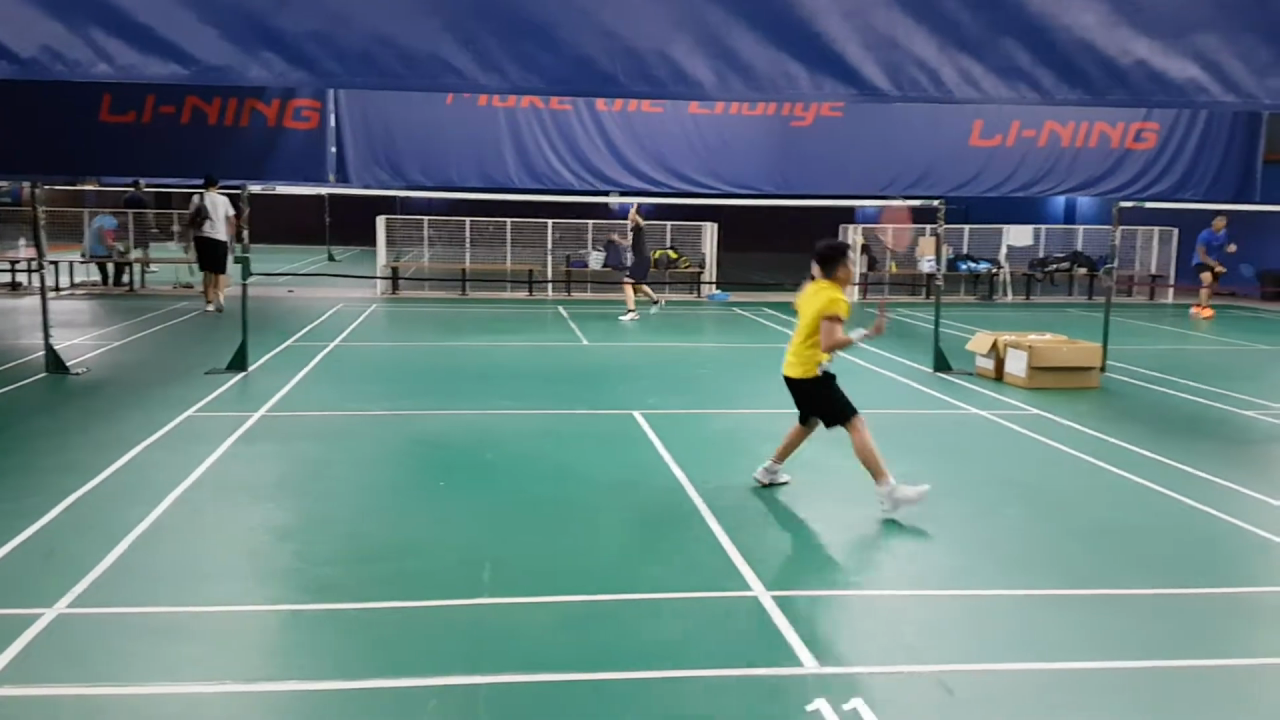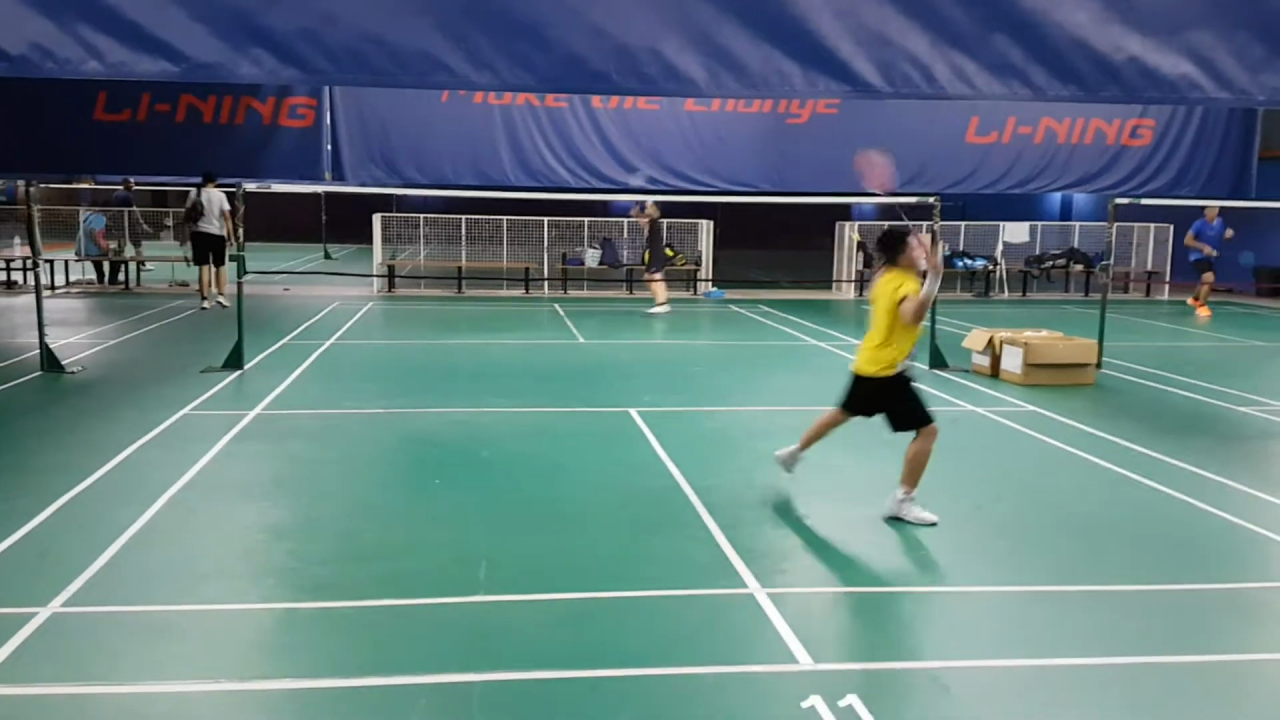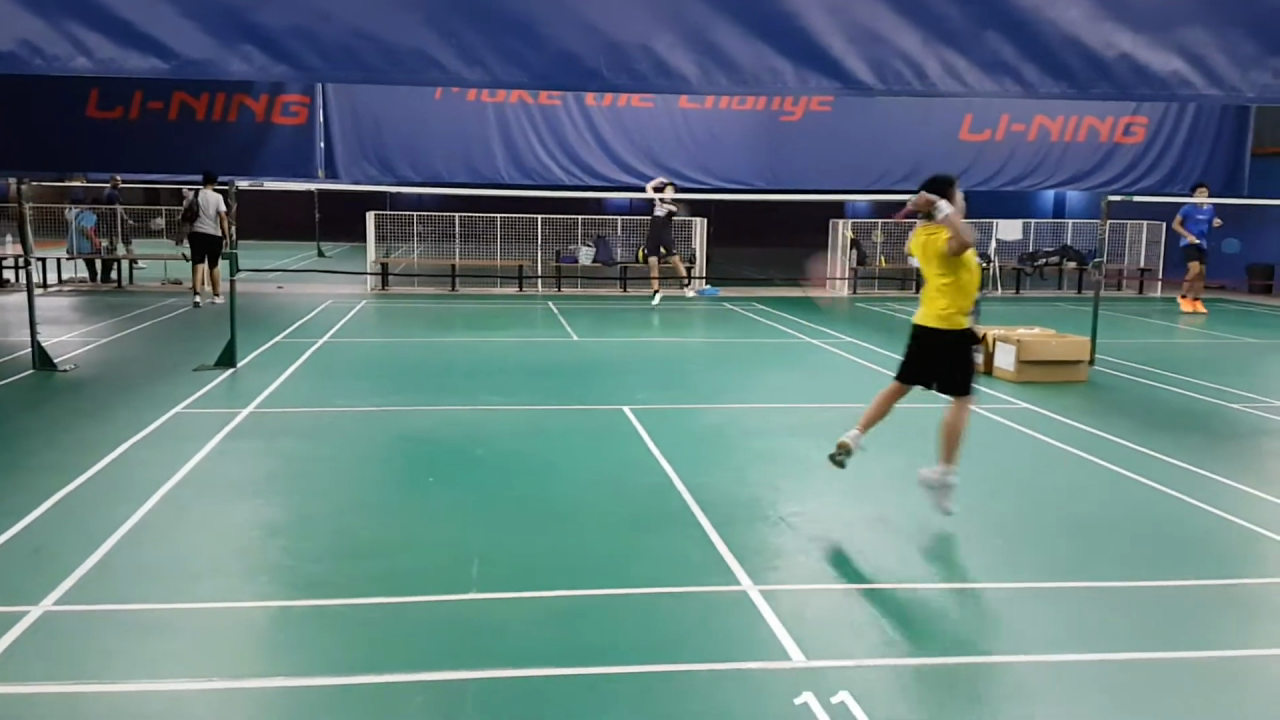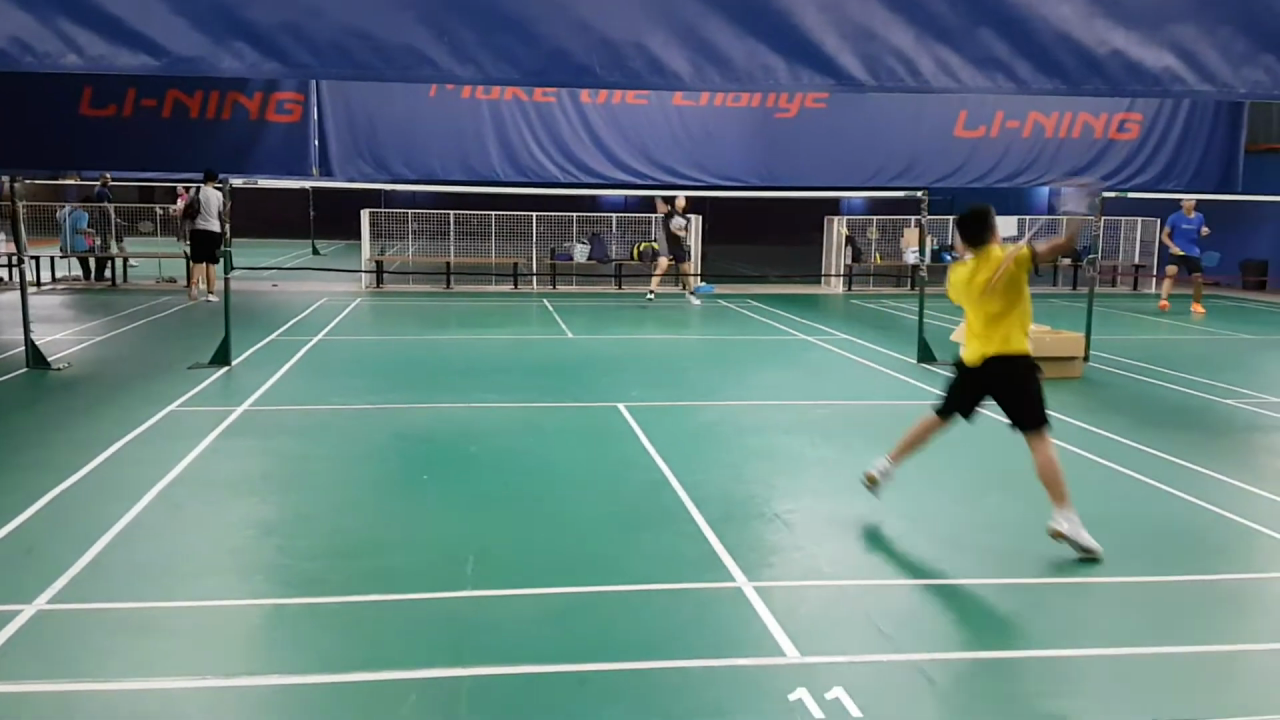
dt=0.2s
person 1, frame 1
left shoulder: (811, 290)
right shoulder: (834, 299)
right elbow: (830, 343)
left wrist: (815, 275)
right wrist: (865, 334)
left hip: (795, 371)
right hip: (810, 373)
left knee: (808, 422)
right knee: (856, 426)
left ankle: (770, 470)
right ankle: (888, 491)
person 1, frame 2
left shoulder: (884, 278)
right shoulder: (907, 285)
right elbow: (913, 317)
right wrist: (933, 278)
left hip: (866, 366)
right hip: (885, 373)
left knee: (843, 414)
right knee: (927, 430)
left ankle: (792, 454)
right ankle: (903, 500)
person 1, frame 3
left shoulder: (921, 236)
right shoulder: (945, 238)
right elbow: (965, 240)
left wrist: (932, 210)
right wrist: (942, 206)
left hip: (925, 324)
right hip: (950, 327)
left knee: (900, 385)
right knee: (960, 400)
left ankle: (853, 437)
right ankle: (942, 474)
person 1, frame 4
left shoulder: (958, 274)
right shoulder: (1011, 260)
right elbow: (1063, 245)
right wrist: (1076, 220)
left hip: (973, 360)
right hip: (1011, 360)
left knee: (938, 419)
right knee: (1039, 439)
left ankle: (882, 469)
right ankle: (1065, 519)
